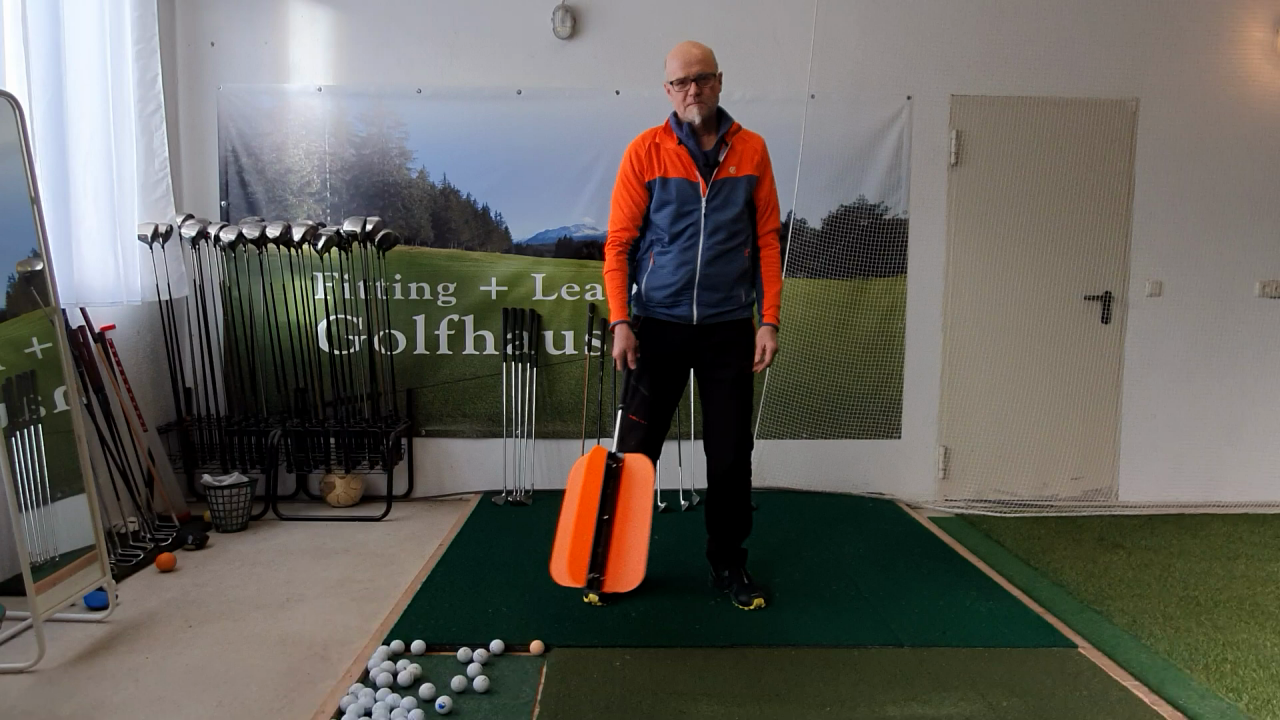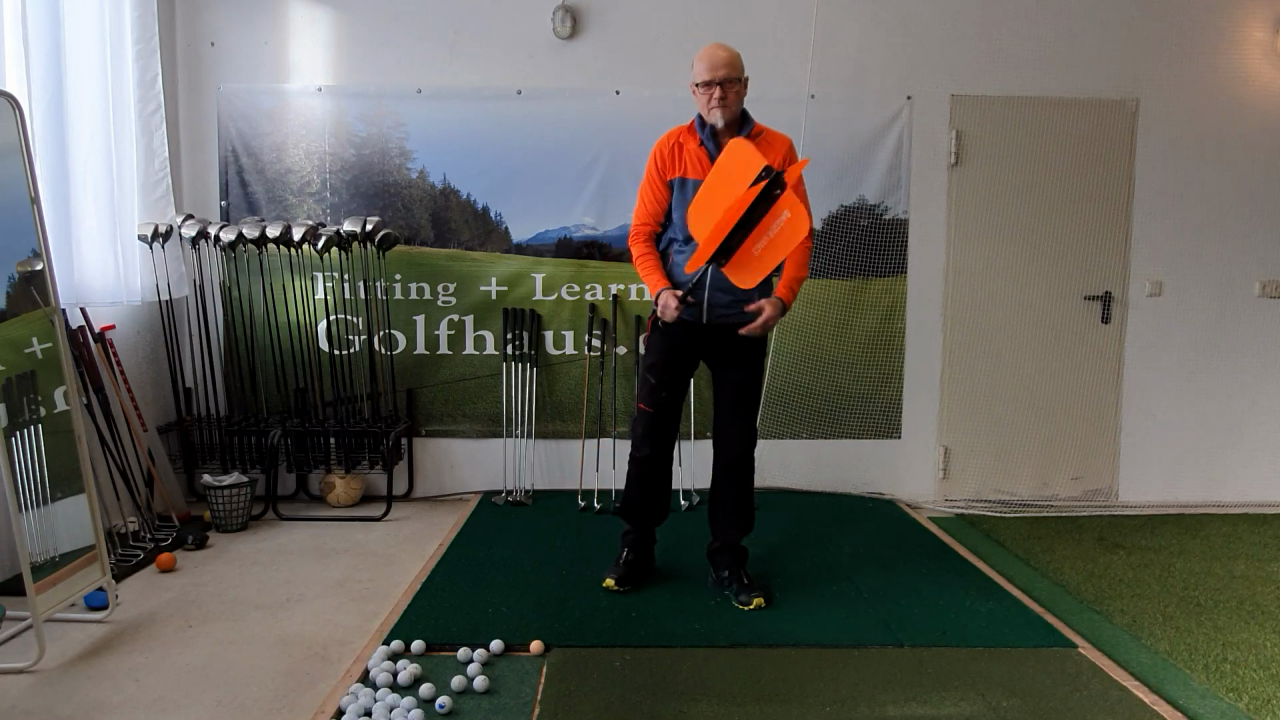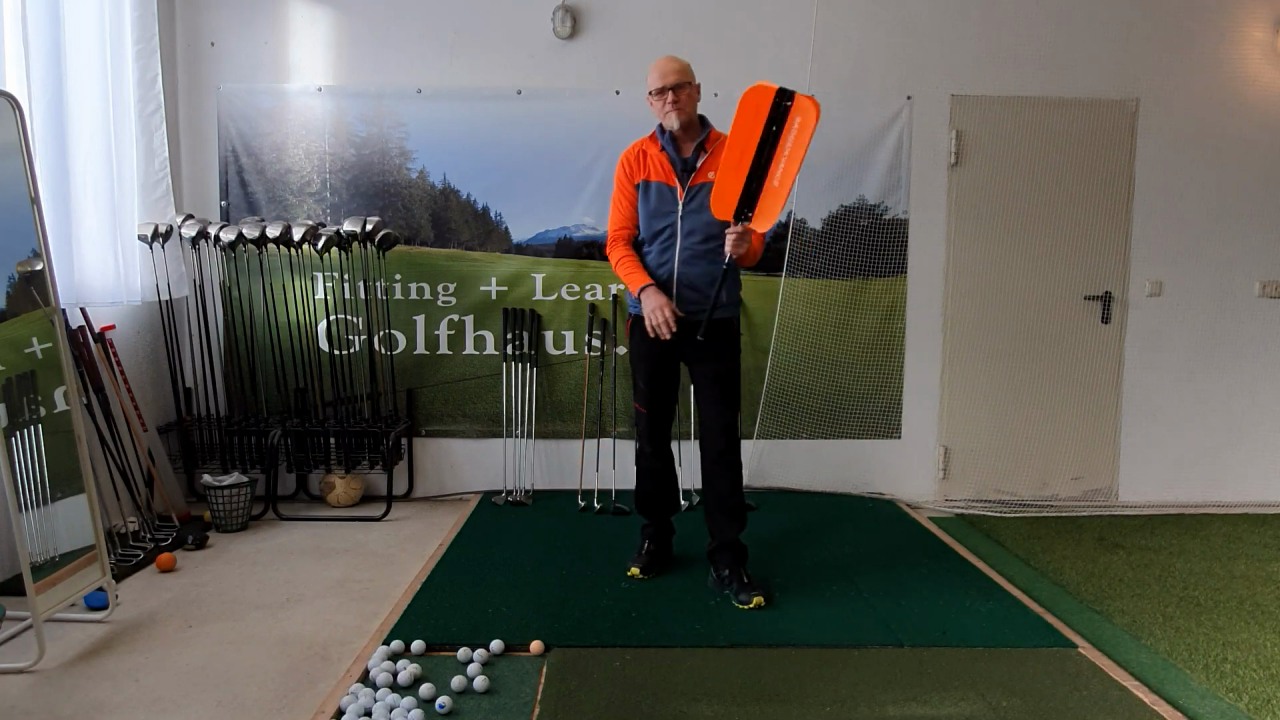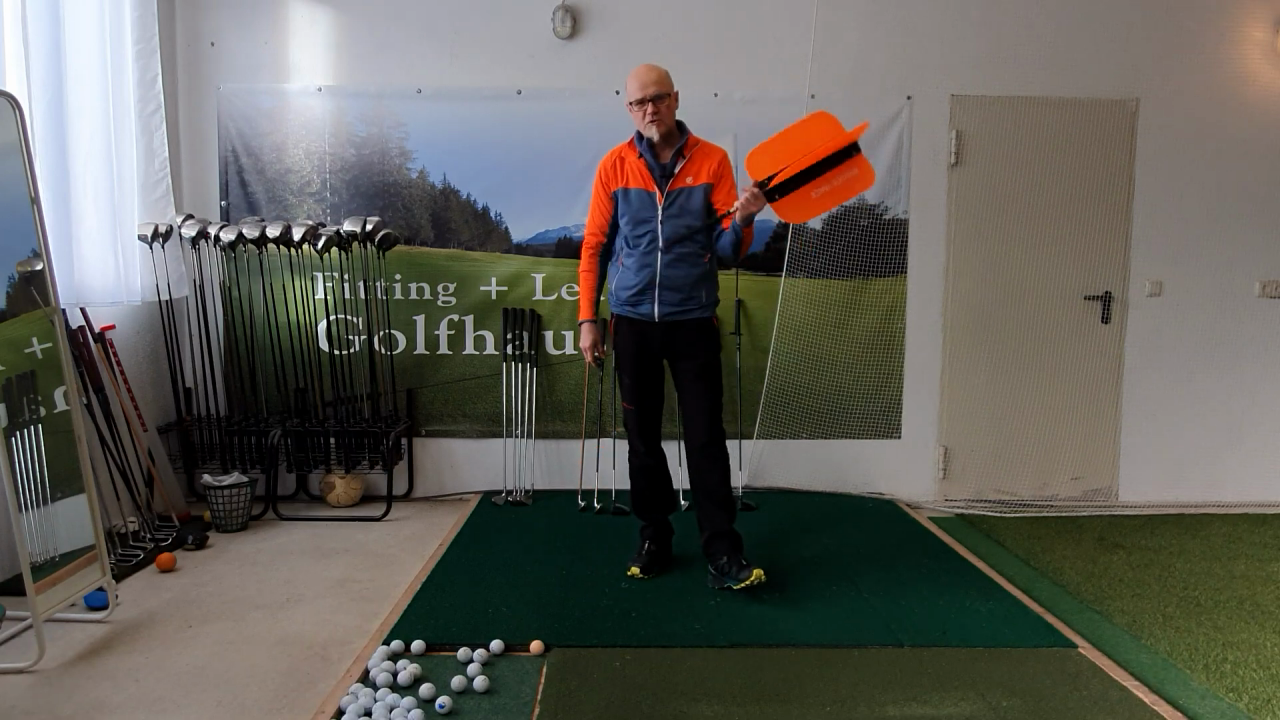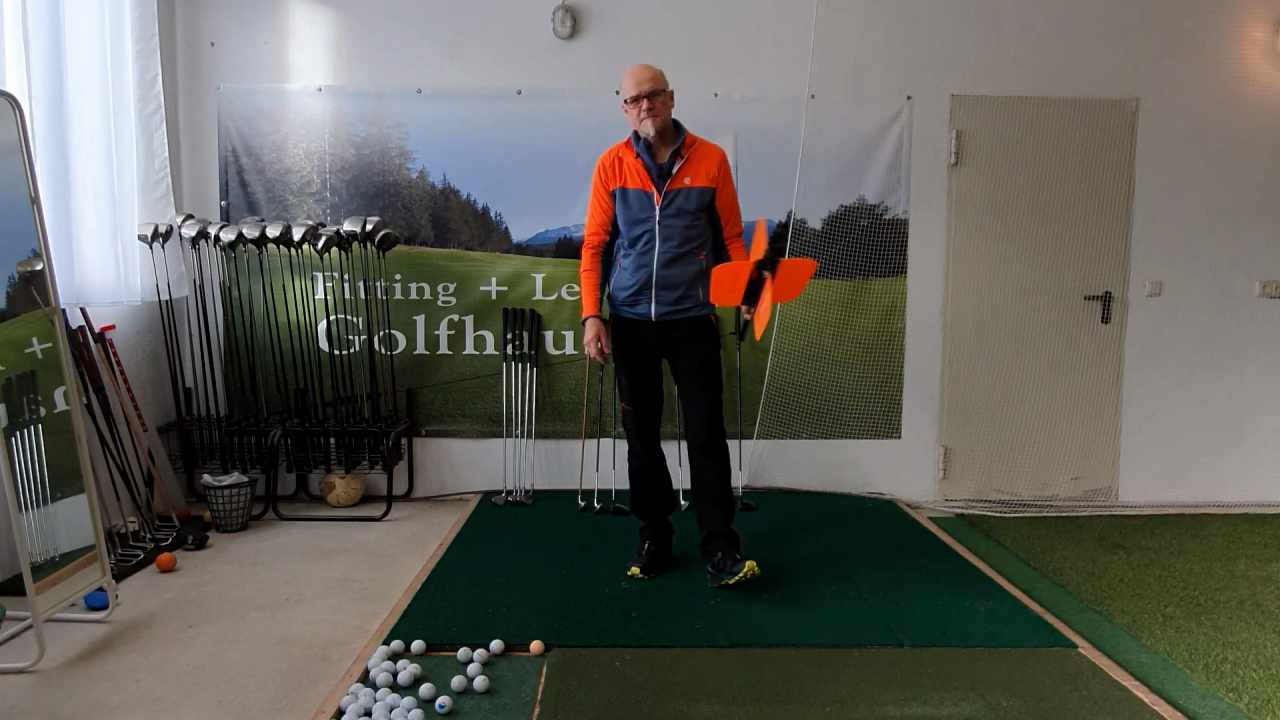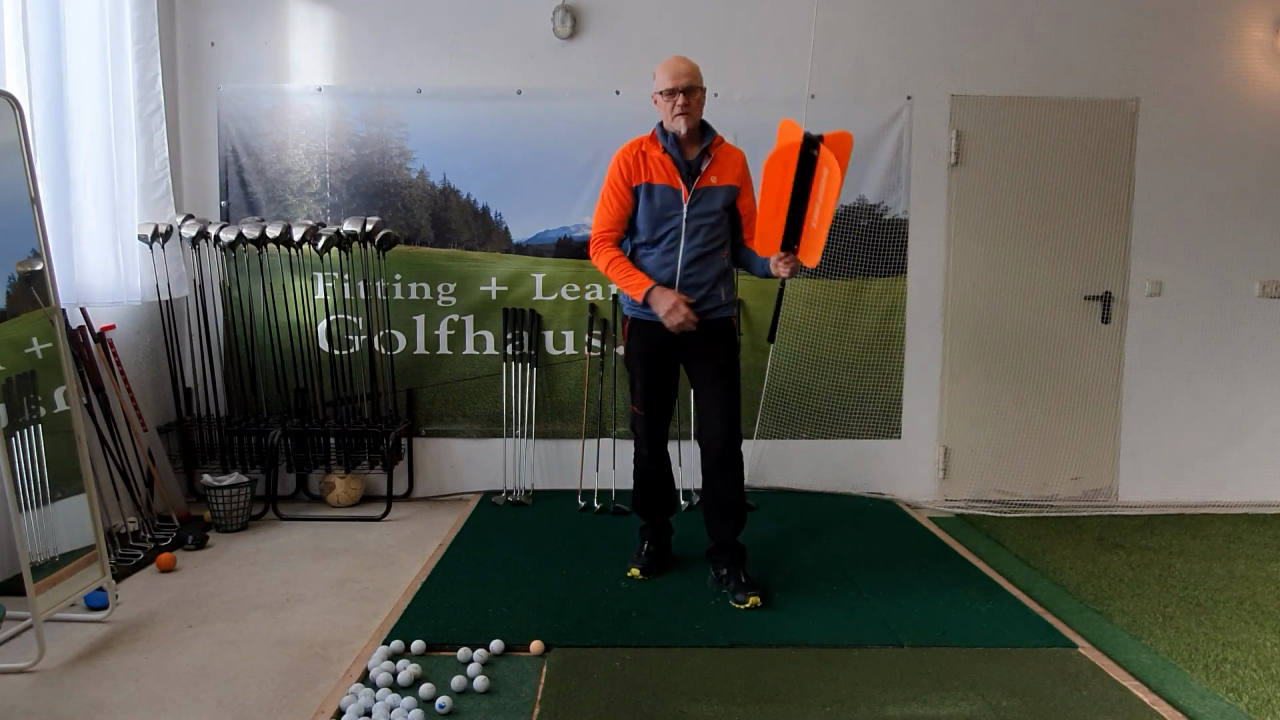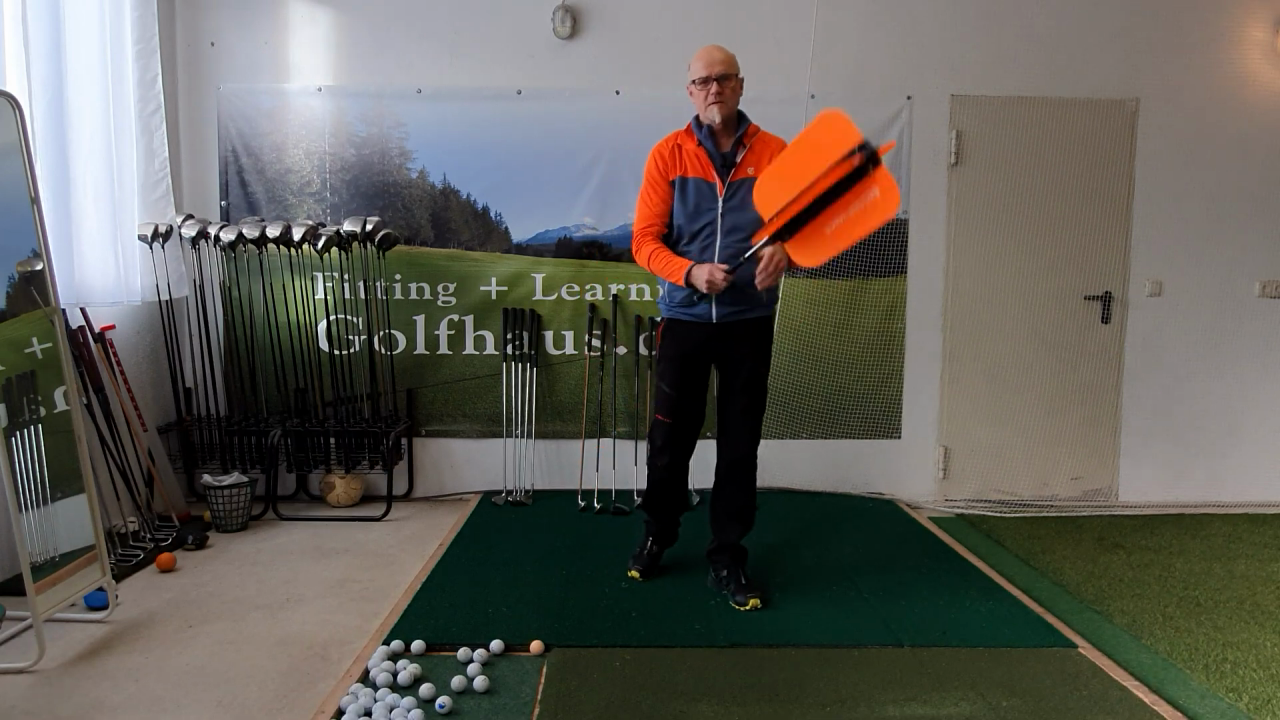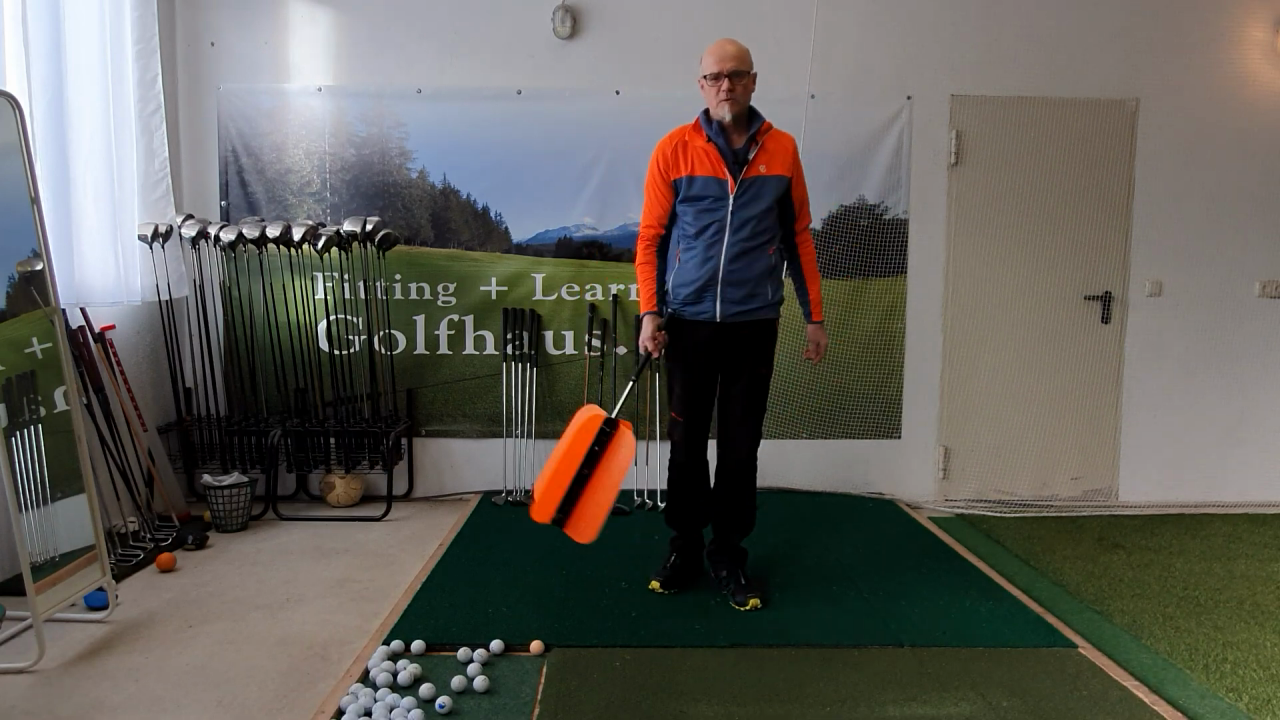
dt=0.5s
person 1, frame 1
left shoulder: (752, 150)
right shoulder: (643, 150)
left elbow: (767, 240)
right elbow: (618, 241)
left wrist: (769, 320)
right wrist: (620, 319)
left hip: (729, 327)
right hip: (657, 325)
left knee: (730, 450)
right knee: (637, 444)
left ankle: (728, 562)
person 1, frame 2
left shoulder: (778, 150)
right shoulder: (669, 149)
left elbow: (798, 235)
right elbow: (642, 233)
left wrist: (781, 297)
right wrist: (660, 289)
left hip: (742, 323)
right hip: (677, 317)
left knee: (735, 445)
right knee: (650, 436)
left ankle: (728, 561)
right ankle: (637, 546)
person 1, frame 3
right shoulder: (635, 159)
left elbow: (753, 247)
right elbow: (619, 240)
left wrist: (745, 246)
right wrist: (646, 292)
left hip: (714, 321)
right hip: (651, 321)
left knee: (721, 442)
right knee: (652, 435)
left ankle: (727, 560)
right ankle: (655, 537)
person 1, frame 4
left shoulder: (713, 160)
right shoulder: (614, 165)
left elbow: (730, 250)
right elbow: (594, 246)
left wrist: (742, 221)
right wrist: (588, 317)
left hip: (694, 321)
right hip: (632, 321)
left knee: (705, 436)
right knee: (641, 435)
left ankle: (722, 552)
right ankle: (653, 537)
person 1, frame 5
left shoulder: (711, 159)
right shoulder: (611, 164)
left elbow: (730, 237)
right elbow: (595, 245)
right wrist: (592, 314)
left hip: (692, 318)
right hip: (630, 320)
left knee: (706, 433)
right knee: (641, 434)
left ankle: (720, 548)
right ankle: (654, 536)
person 1, frame 6
left shoulder: (732, 161)
right shoulder: (631, 159)
left elbow: (743, 240)
right elbow: (603, 243)
left wrist: (772, 262)
right wrist: (652, 293)
left hip: (714, 321)
right hip: (649, 323)
left knee: (722, 440)
right knee: (649, 436)
left ankle: (726, 558)
right ankle: (654, 537)
person 1, frame 7
left shoulder: (772, 152)
right shoulder: (668, 154)
right elbow: (646, 242)
left wrist: (779, 254)
right wrist: (690, 271)
left hip: (749, 321)
right hip: (685, 320)
left knee: (739, 443)
right knee: (670, 436)
left ankle: (727, 557)
right ankle: (658, 533)
person 1, frame 8
left shoulder: (782, 149)
right shoulder: (673, 149)
left elbow: (798, 237)
right elbow: (650, 238)
left wrist: (814, 315)
right wrist: (650, 312)
left hip: (754, 322)
right hip: (687, 320)
left knee: (740, 443)
right knee: (686, 440)
left ankle: (728, 554)
right ankle: (683, 547)
